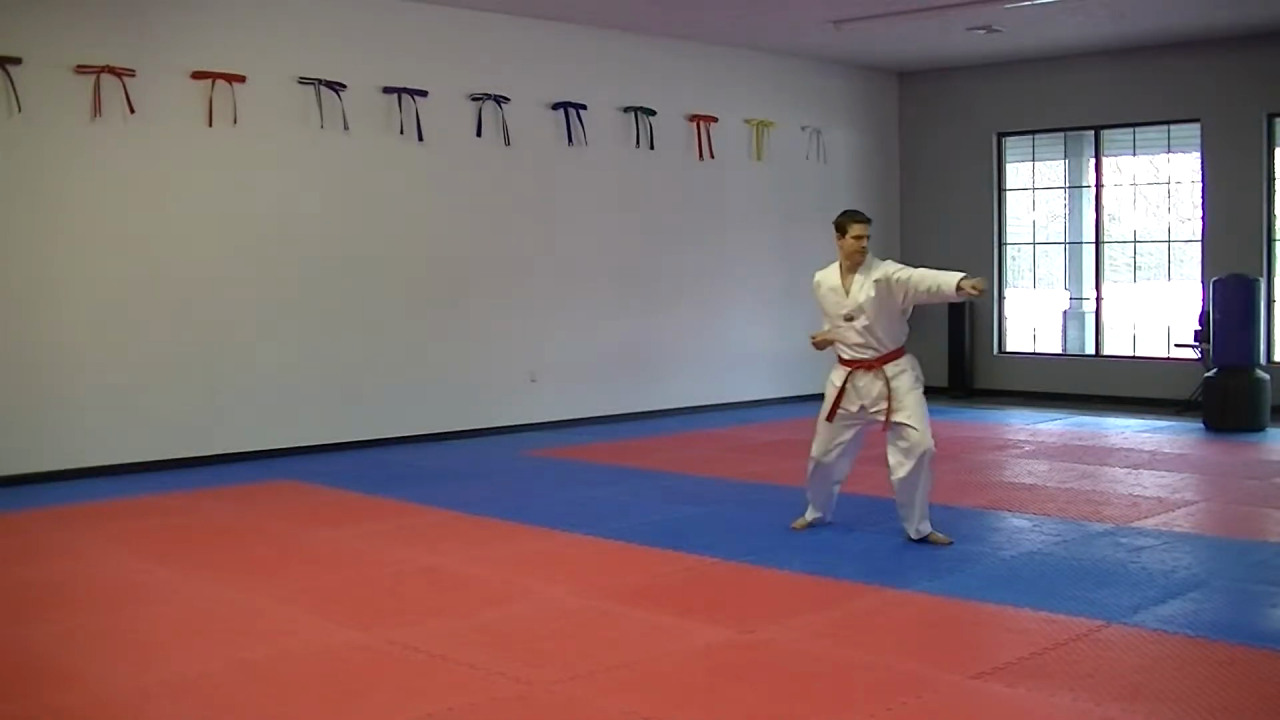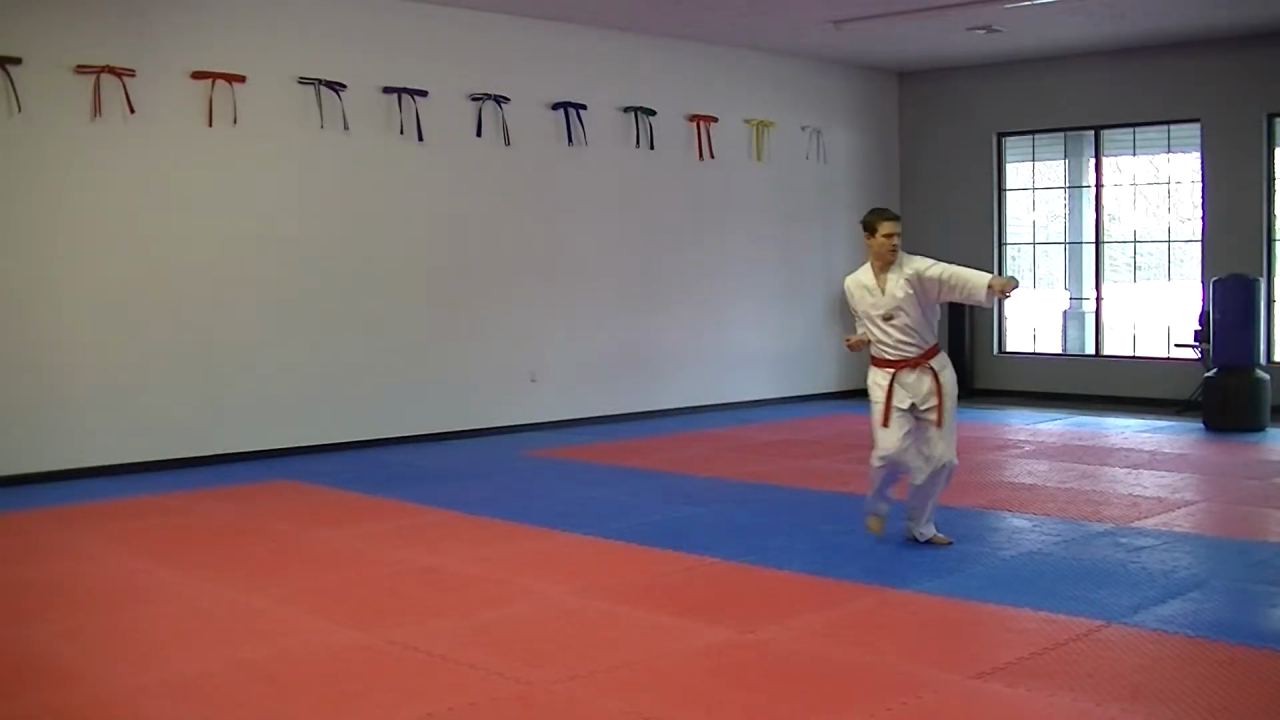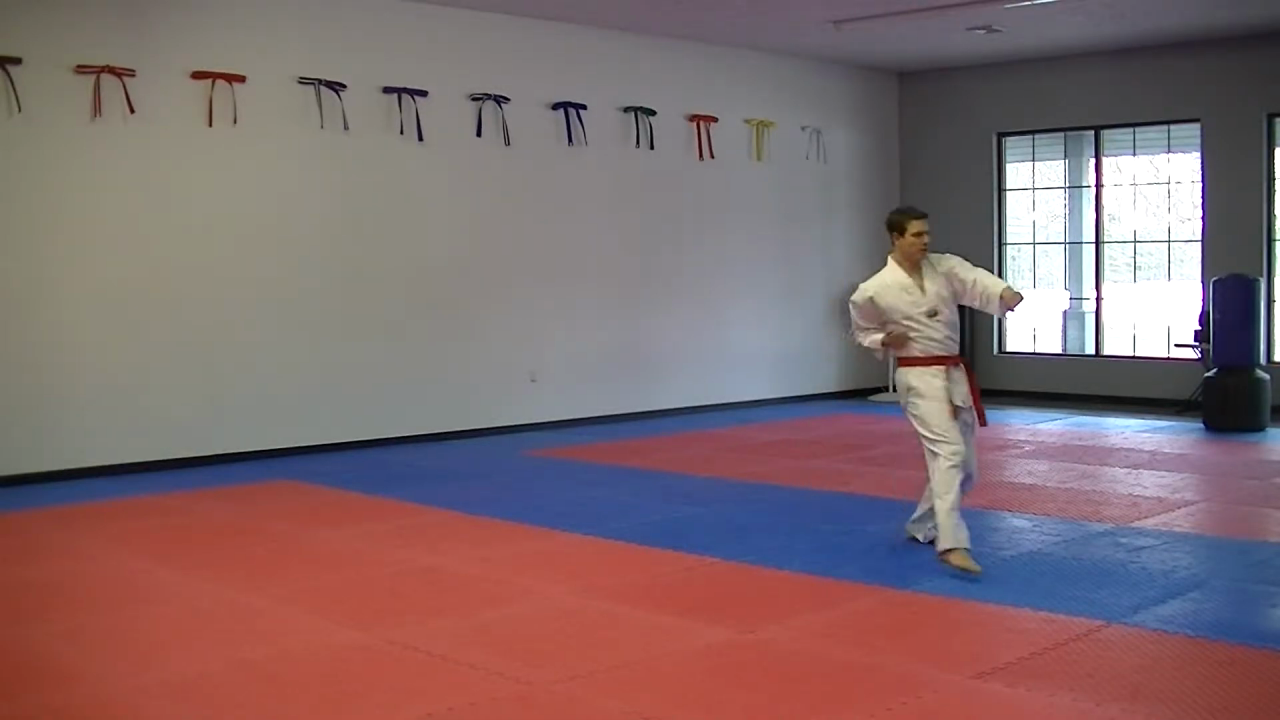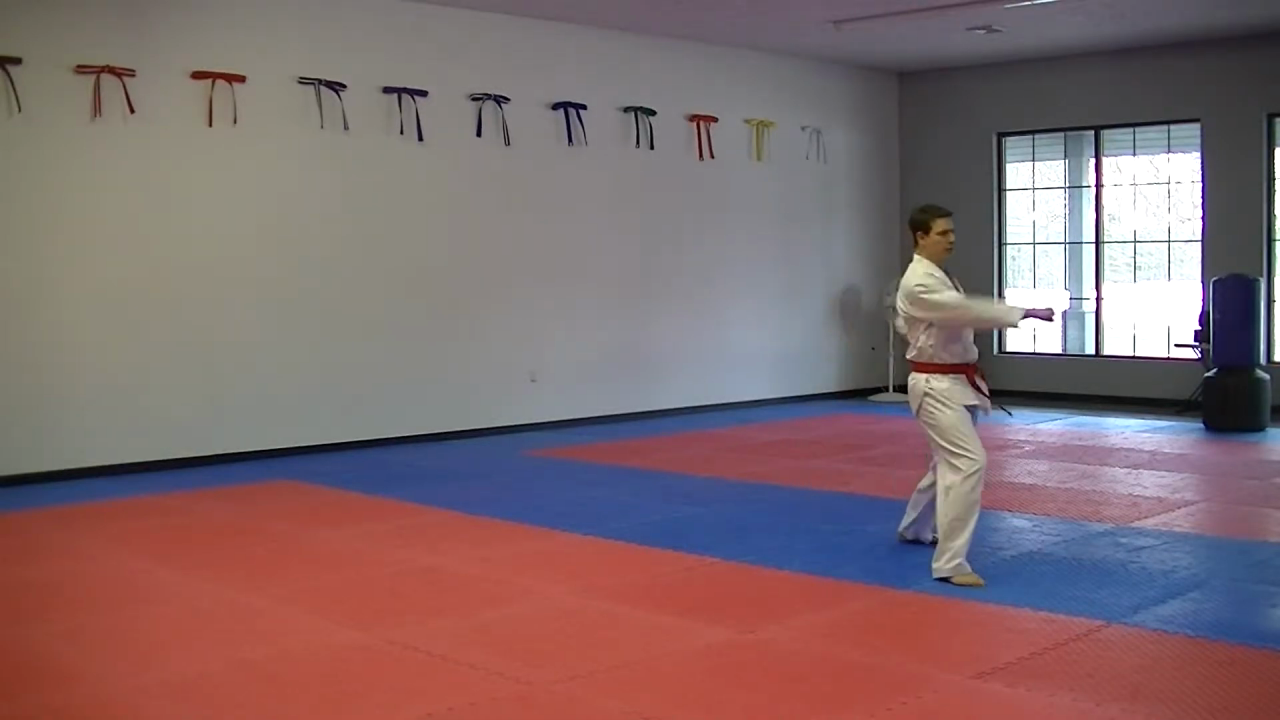
dt=0.2s
person 1, frame 1
left shoulder: (885, 274)
right shoulder: (823, 281)
left elbow: (922, 280)
left wrist: (961, 282)
right wrist: (827, 337)
left hip: (894, 374)
right hip: (848, 378)
left knee: (917, 446)
right knee: (825, 451)
left ankle: (916, 526)
right ankle: (818, 511)
person 1, frame 2
left shoulder: (916, 269)
right shoulder: (854, 285)
left elbow: (955, 277)
left wrist: (993, 282)
right wrist: (860, 339)
left hip: (932, 371)
right hip: (888, 376)
left knee: (940, 457)
right knee: (890, 451)
left ankle: (919, 523)
right ankle: (878, 506)
person 1, frame 3
left shoulder: (944, 266)
right shoulder: (873, 291)
left elbow: (976, 282)
right elbow: (863, 331)
left wrist: (1003, 293)
right wrist: (884, 341)
left hip: (954, 375)
right hip: (920, 379)
left knee: (962, 463)
right knee: (948, 454)
left ankle: (922, 526)
right ankle: (953, 546)
person 1, frame 4
left shoulder: (935, 274)
right shoulder: (919, 283)
right elbow: (966, 313)
left wrist: (935, 344)
right wrist: (1027, 312)
left hip: (949, 383)
right hip: (936, 387)
left knee: (946, 464)
right knee: (969, 463)
left ankle: (914, 527)
right ankle: (949, 563)
